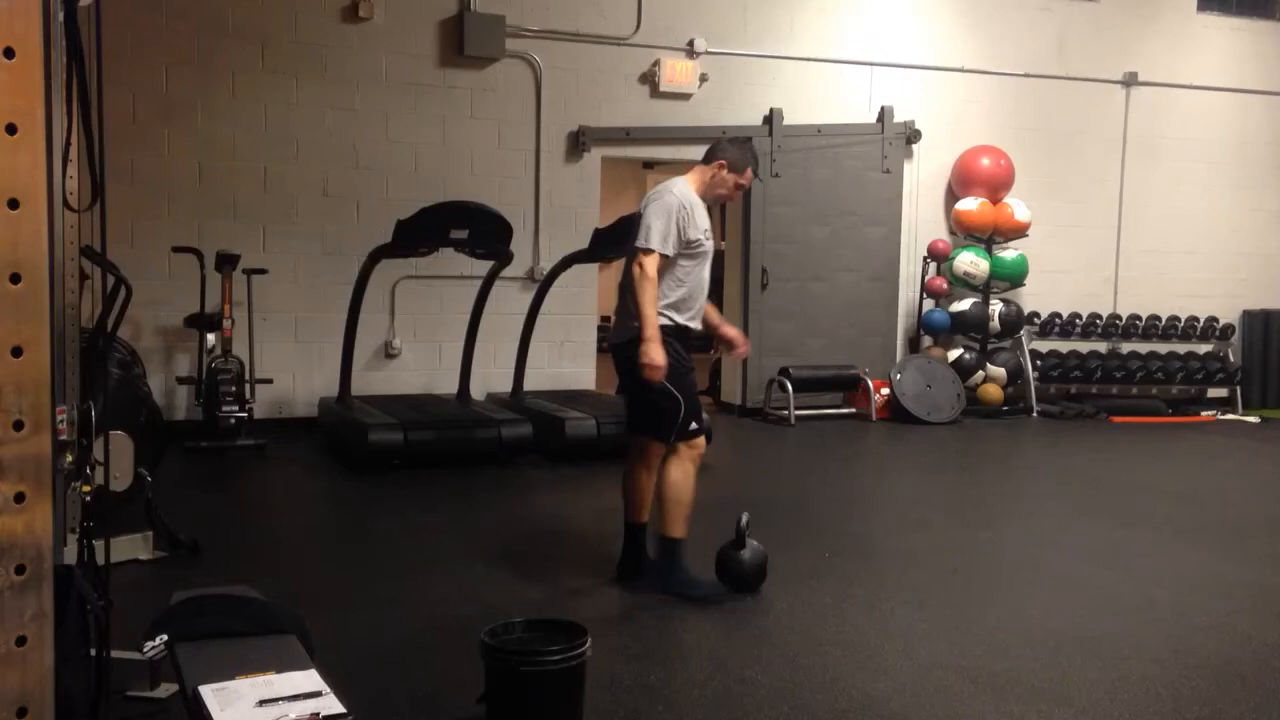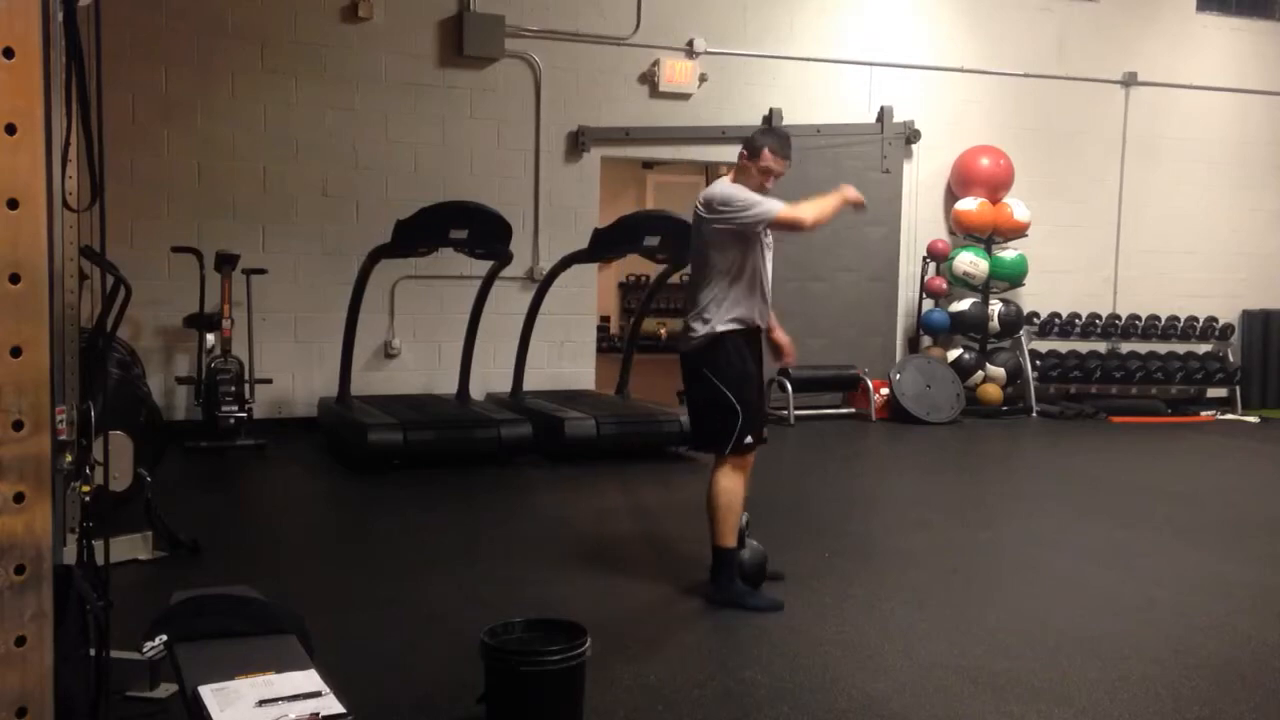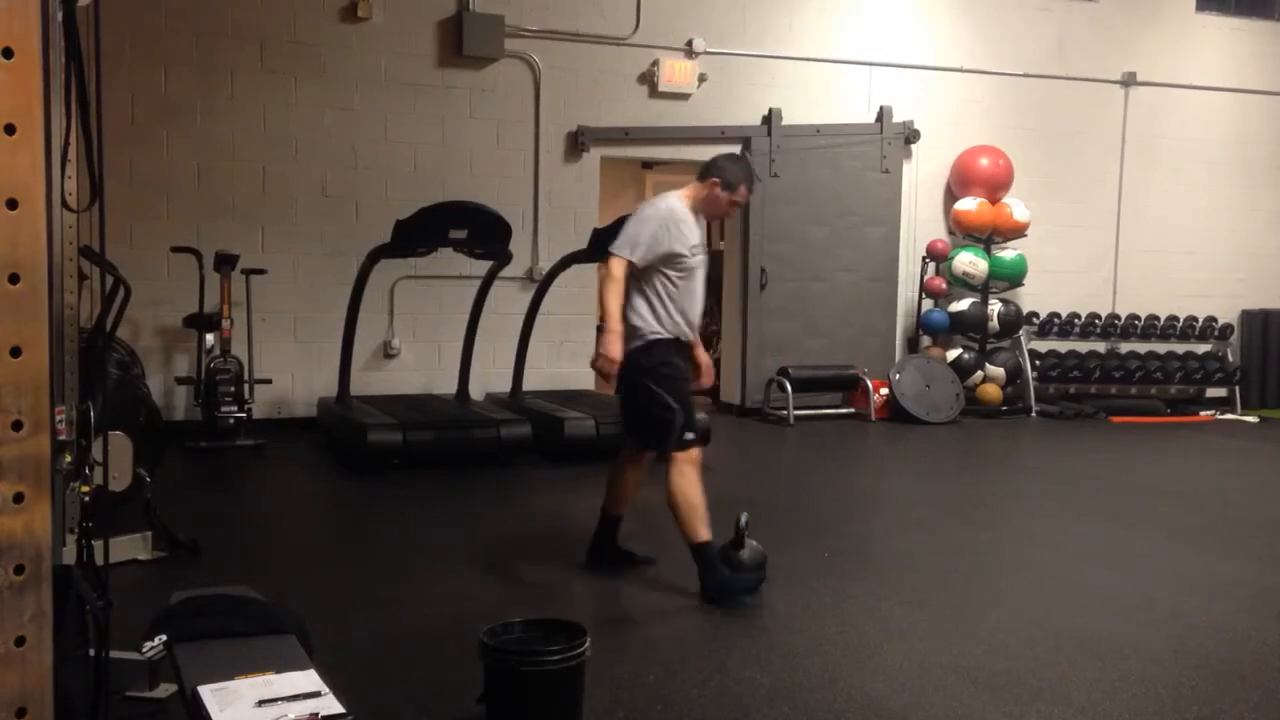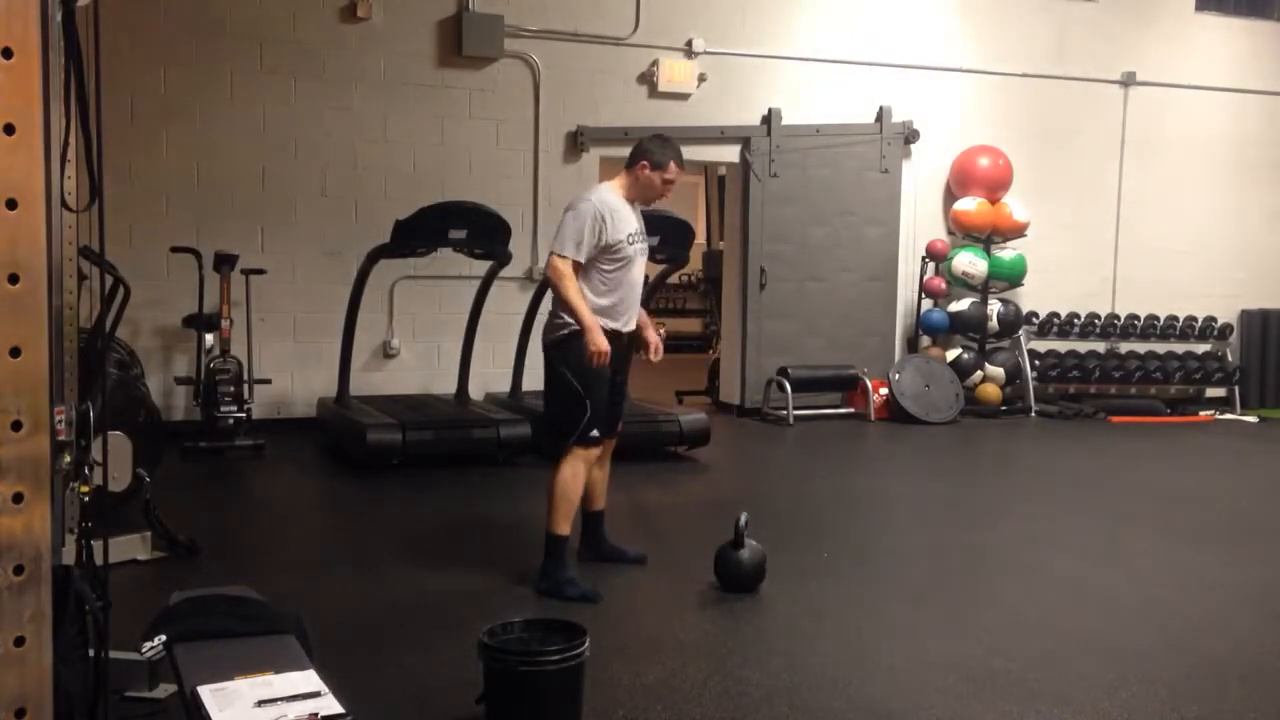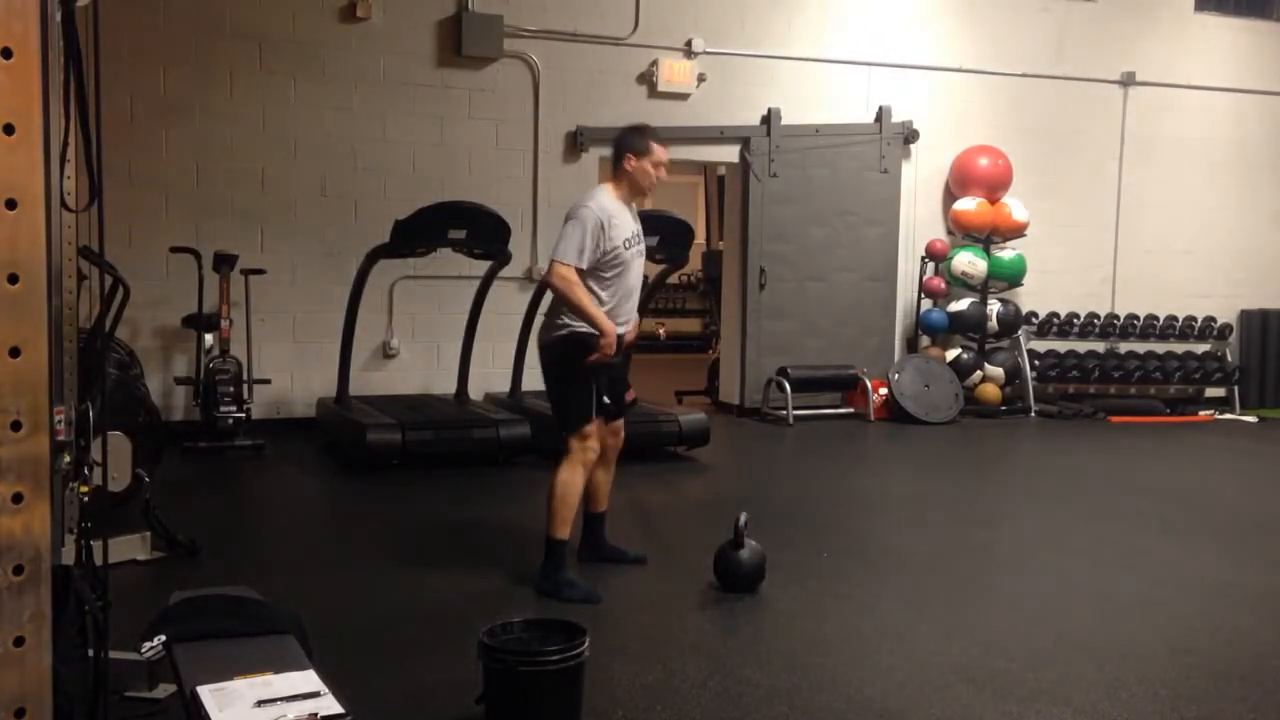
dt=1s
person 1, frame 1
left shoulder: (694, 207)
right shoulder: (672, 199)
right elbow: (645, 269)
left wrist: (720, 327)
right wrist: (651, 341)
left hip: (668, 338)
right hip: (655, 342)
left knee: (649, 446)
right knee: (687, 445)
left ankle: (634, 556)
right ankle: (671, 565)
person 1, frame 2
left shoulder: (750, 205)
right shoulder: (724, 198)
right elbow: (802, 219)
left wrist: (772, 329)
right wrist: (842, 195)
left hip: (738, 339)
right hip: (719, 345)
left knee: (742, 454)
right knee: (735, 456)
left ankle: (733, 559)
right ankle: (725, 579)
person 1, frame 3
left shoulder: (692, 221)
right shoulder: (661, 213)
right elbow: (616, 270)
left wrist: (697, 349)
right wrist: (611, 333)
left hip: (667, 346)
right hip: (648, 349)
left knee: (641, 447)
right knee: (685, 453)
left ankle: (603, 543)
right ankle: (712, 573)
person 1, frame 4
left shoulder: (631, 211)
right shoulder: (594, 206)
right elbow: (558, 269)
left wrist: (645, 326)
right wrist: (590, 329)
left hip: (611, 341)
right hip: (581, 343)
left knee: (604, 444)
right knee: (583, 448)
left ankle: (594, 539)
right ankle: (553, 567)
person 1, frame 5
left shoulder: (627, 211)
right shoulder: (594, 211)
right elbow: (559, 276)
left wrist: (624, 325)
right wrist: (605, 328)
left hip: (600, 341)
right hip: (572, 342)
left knee: (611, 439)
right knee: (585, 446)
left ankle: (594, 540)
right ankle: (552, 569)
